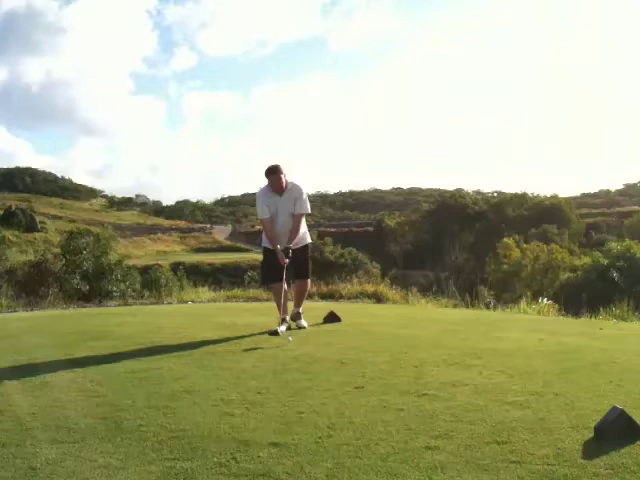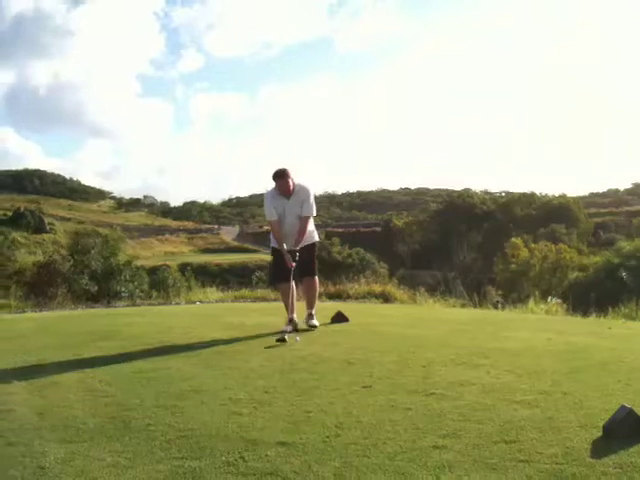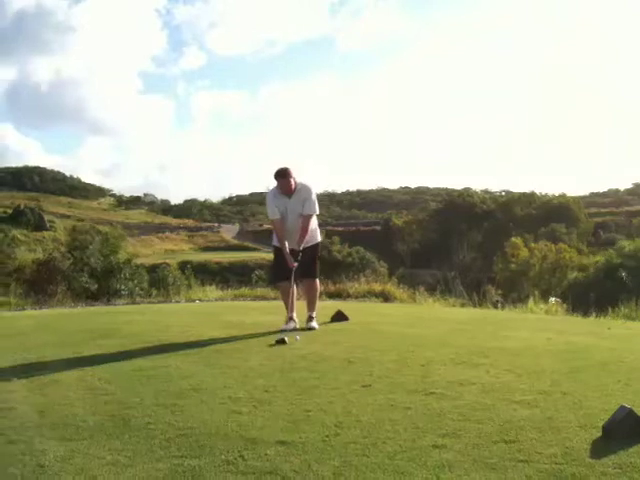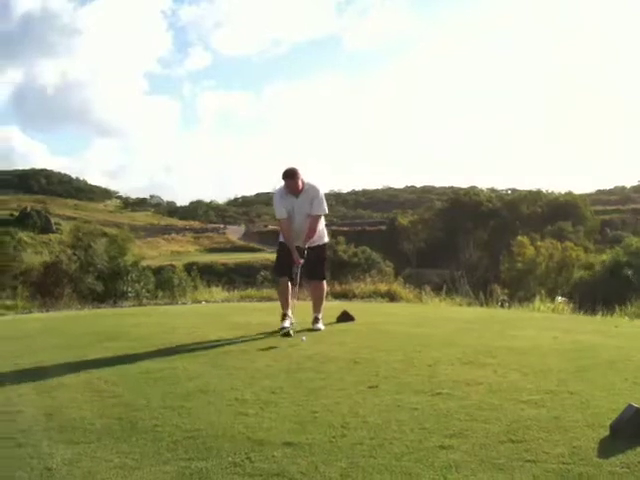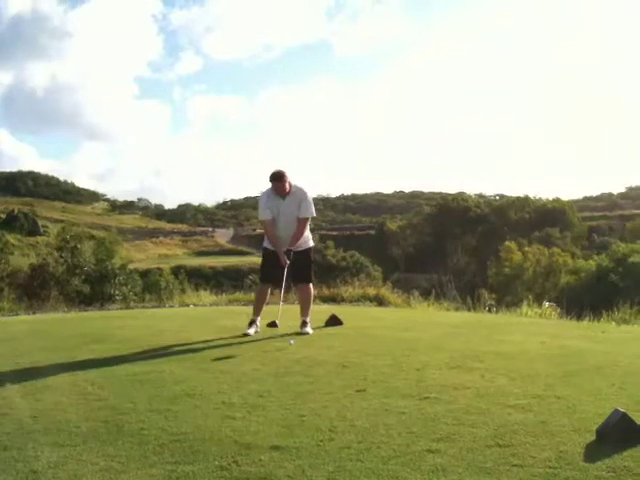
dt=0.2s
person 1, frame 1
left shoulder: (298, 191)
right shoulder: (262, 195)
left elbow: (298, 221)
right elbow: (266, 225)
left wrist: (289, 245)
right wrist: (278, 250)
left hip: (298, 241)
right hip: (272, 244)
left knee: (303, 279)
right knee: (276, 281)
left ankle: (297, 311)
right ankle: (284, 318)
person 1, frame 2
left shoulder: (305, 193)
right shoulder: (269, 198)
left elbow: (305, 223)
right elbow: (275, 228)
left wrist: (295, 247)
right wrist: (285, 252)
left hip: (306, 241)
right hip: (280, 244)
left knee: (310, 277)
right knee: (284, 281)
left ankle: (311, 314)
right ankle: (291, 319)
person 1, frame 3
left shoulder: (307, 191)
right shoulder: (272, 196)
left elbow: (306, 222)
right elbow: (277, 226)
left wrist: (298, 247)
right wrist: (286, 252)
left hip: (308, 240)
right hip: (283, 243)
left knee: (310, 278)
right knee: (283, 280)
left ankle: (311, 316)
right ankle: (291, 317)
person 1, frame 4
left shoulder: (315, 192)
right shoulder: (279, 195)
left elbow: (315, 222)
right elbow: (284, 225)
left wrist: (304, 246)
right wrist: (294, 251)
left hip: (316, 241)
right hip: (289, 241)
left knee: (317, 279)
right knee: (282, 276)
left ankle: (317, 317)
right ankle: (286, 315)
person 1, frame 5
left shoulder: (302, 195)
right shoulder: (265, 197)
left elbow: (303, 224)
right elbow: (268, 228)
left wrist: (290, 247)
right wrist: (280, 252)
left hip: (301, 245)
right hip: (273, 246)
left knee: (305, 283)
right knee: (265, 282)
left ankle: (305, 321)
right ankle: (255, 321)
